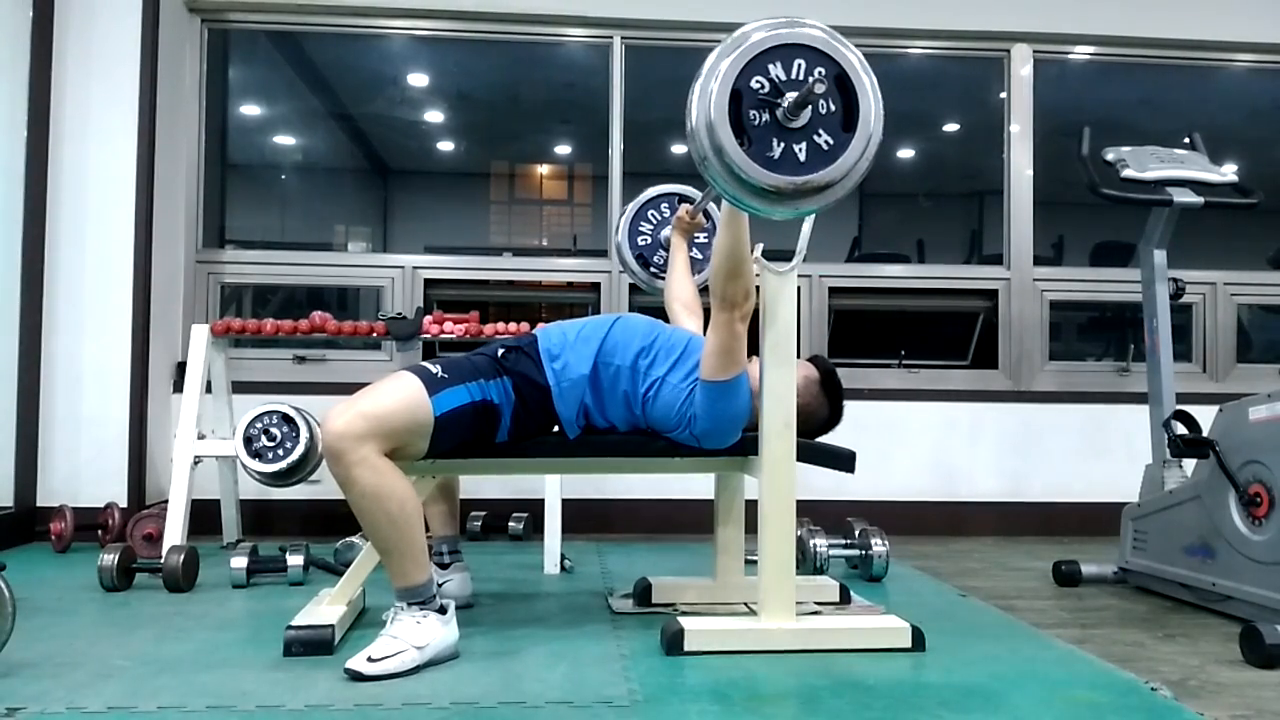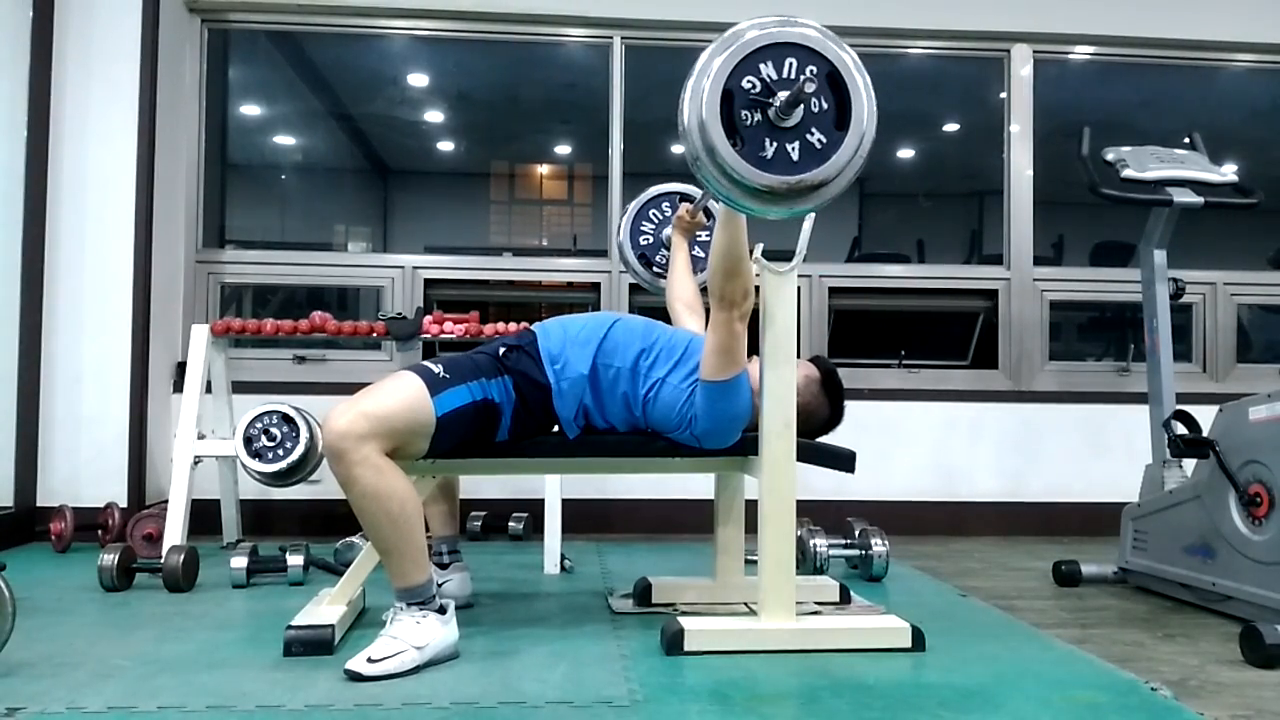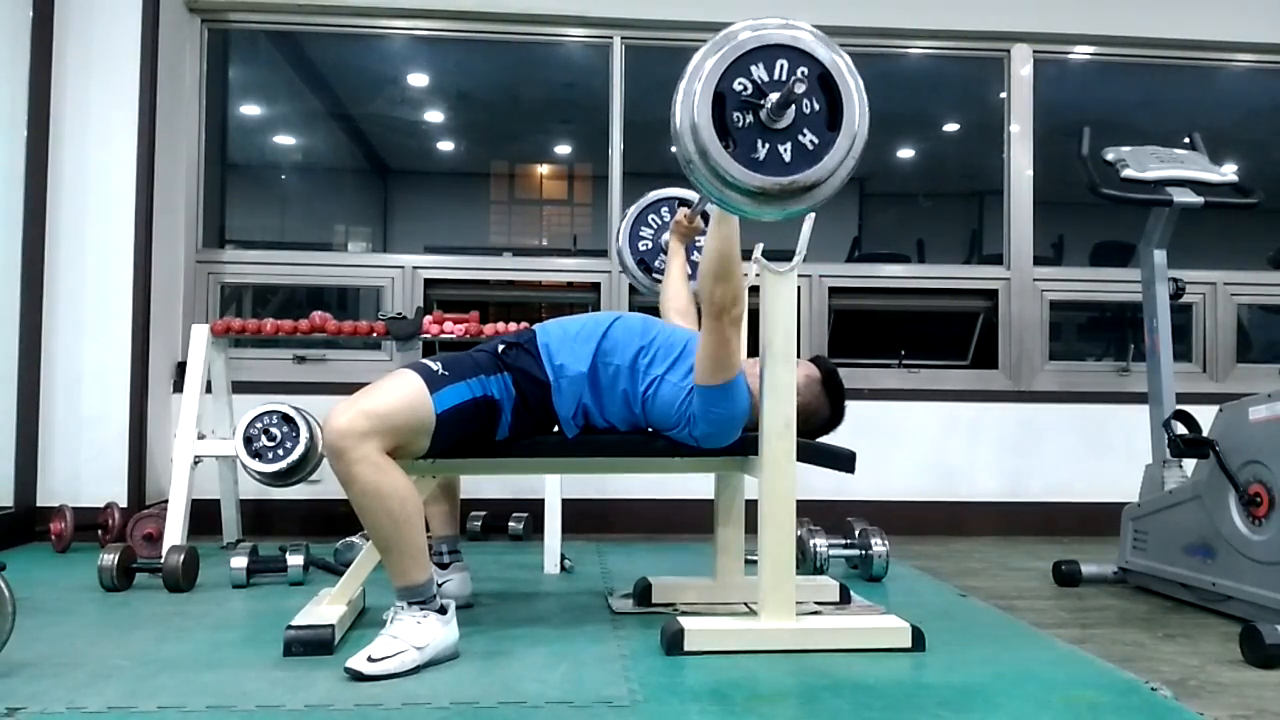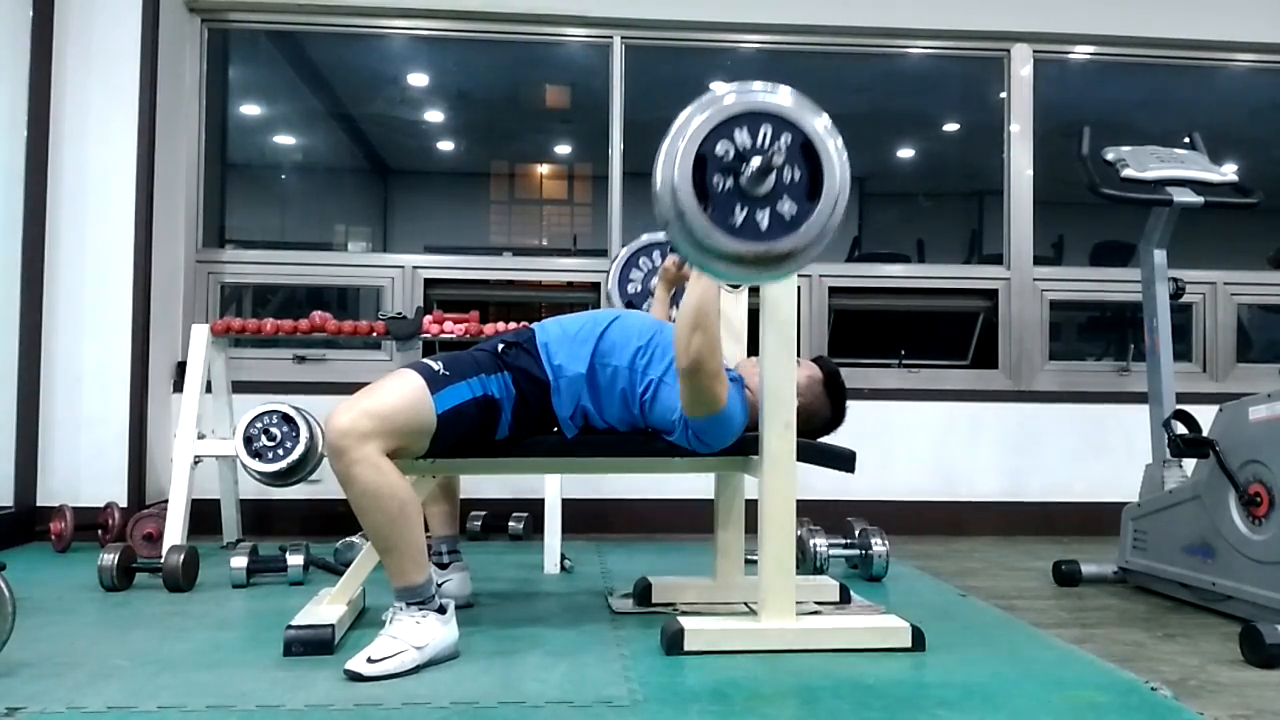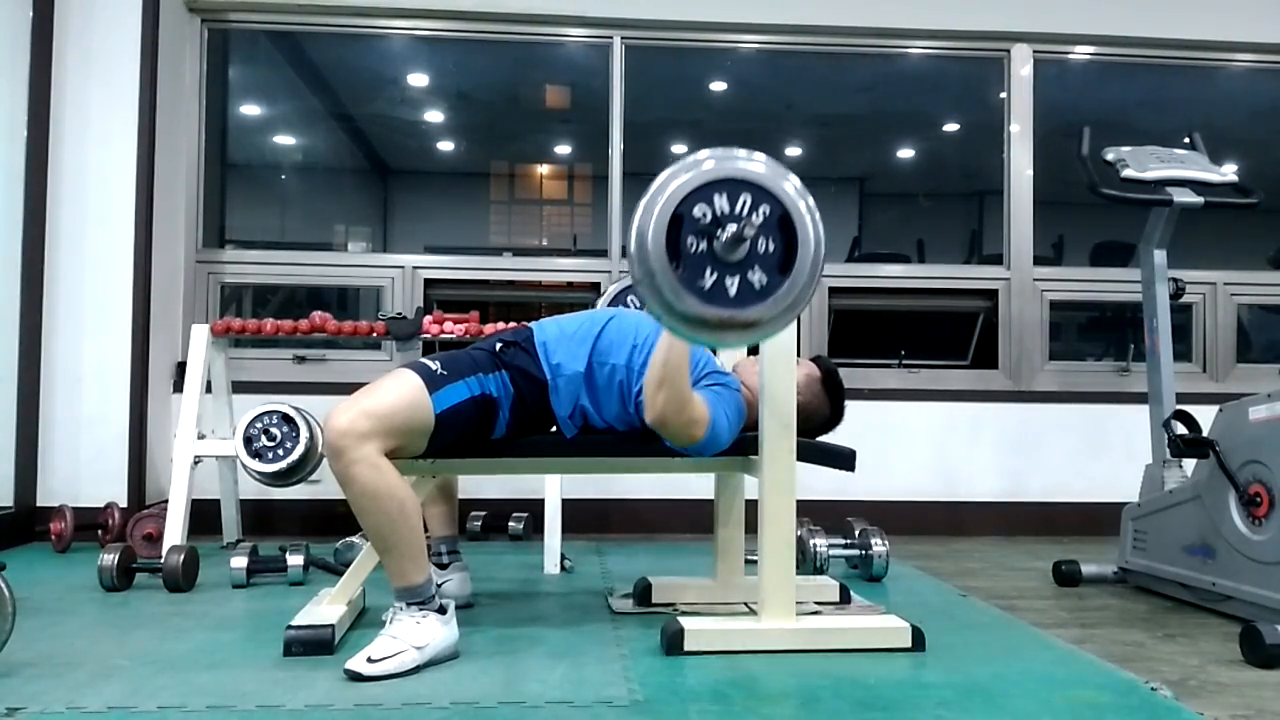
dt=0.3s
person 1, frame 1
left shoulder: (720, 413)
right shoulder: (718, 370)
left elbow: (733, 305)
right elbow: (685, 308)
right wrist: (679, 239)
left knee: (348, 433)
left ankle: (424, 615)
right ankle: (444, 566)
person 1, frame 2
left shoulder: (722, 412)
right shoulder: (718, 372)
left elbow: (732, 305)
right elbow: (689, 308)
right wrist: (680, 237)
left knee: (350, 432)
left ankle: (424, 614)
right ankle: (443, 567)
person 1, frame 3
left shoulder: (721, 414)
right shoulder: (721, 377)
left elbow: (721, 308)
right elbow: (675, 321)
right wrist: (677, 245)
left knee: (351, 430)
left ankle: (425, 614)
right ankle: (444, 568)
person 1, frame 4
left shoulder: (723, 416)
right shoulder: (735, 387)
left elbow: (694, 356)
right elbow: (661, 347)
right wrist: (666, 285)
left knee: (352, 432)
left ankle: (424, 614)
right ankle: (444, 568)
person 1, frame 5
left shoulder: (725, 406)
right shoulder: (726, 381)
left elbow: (663, 411)
left knee: (351, 431)
right knee: (402, 422)
left ankle: (423, 615)
right ankle: (444, 568)
